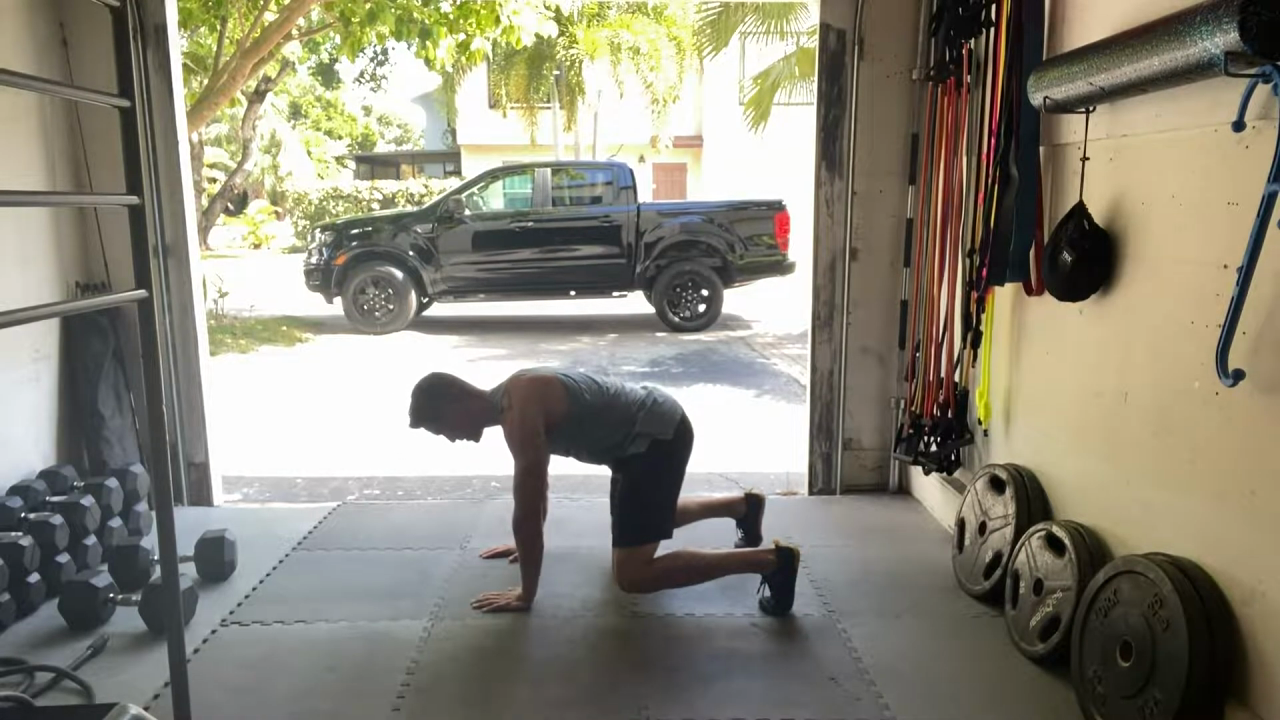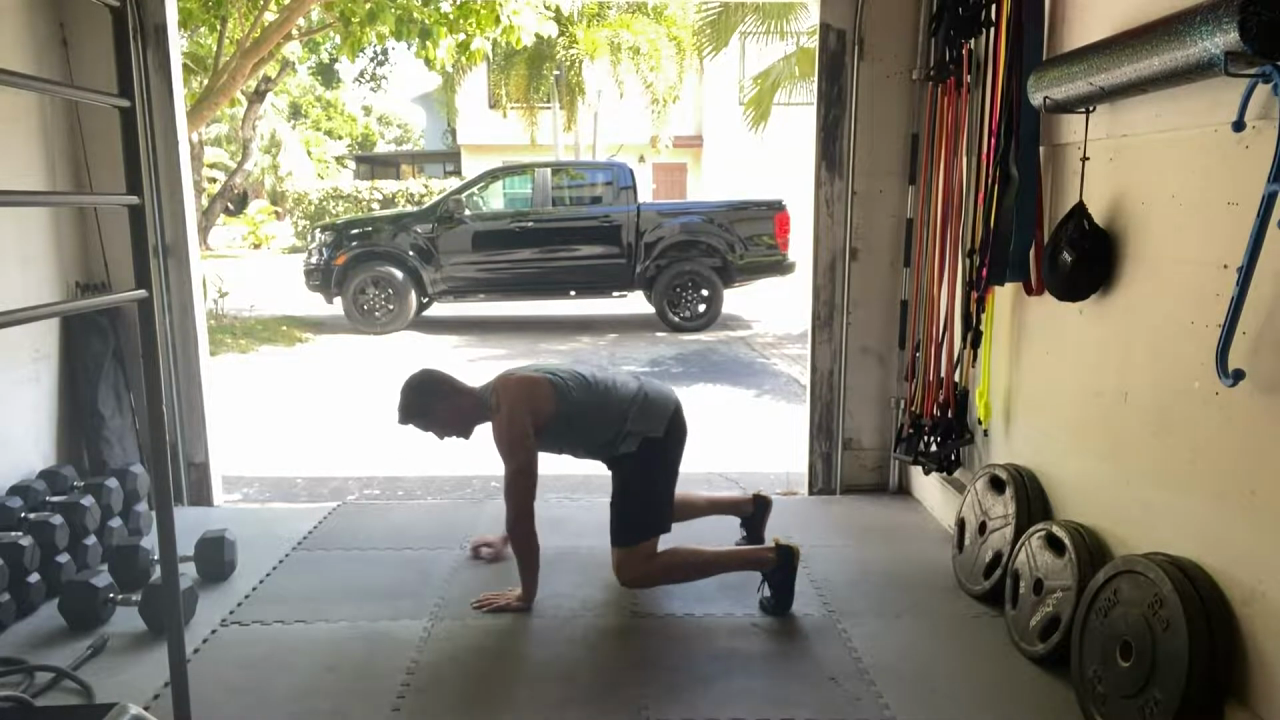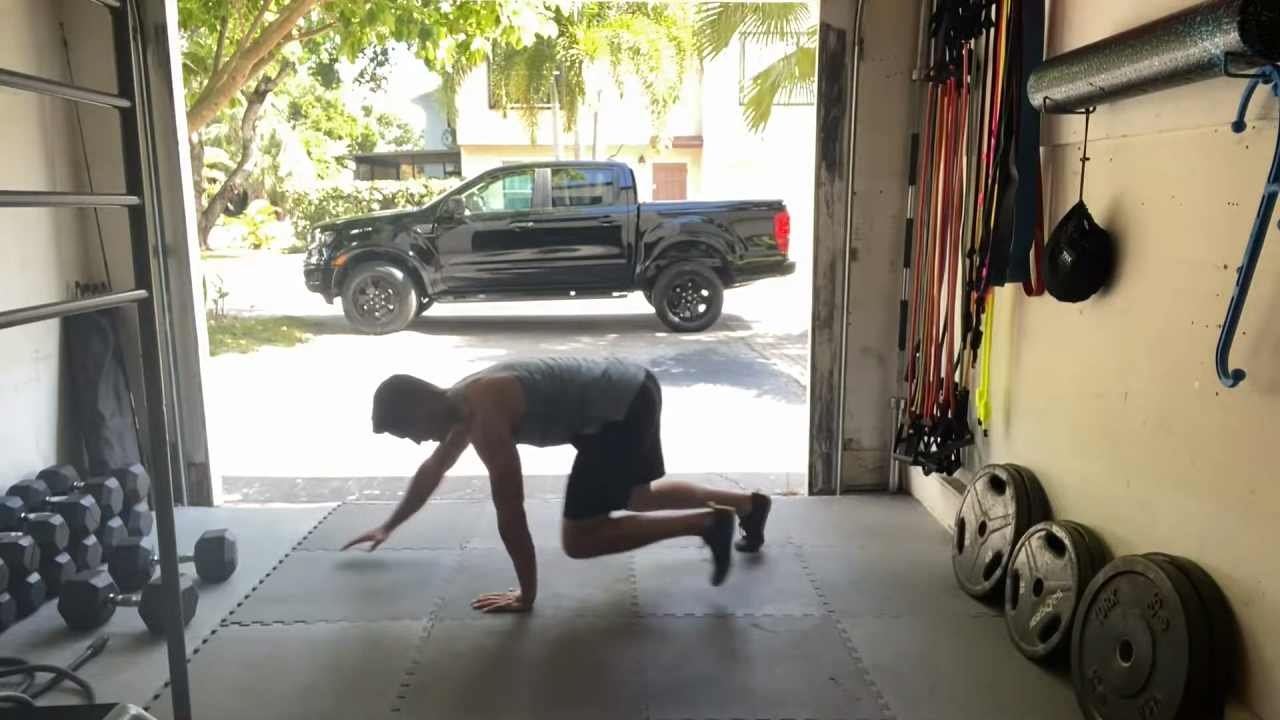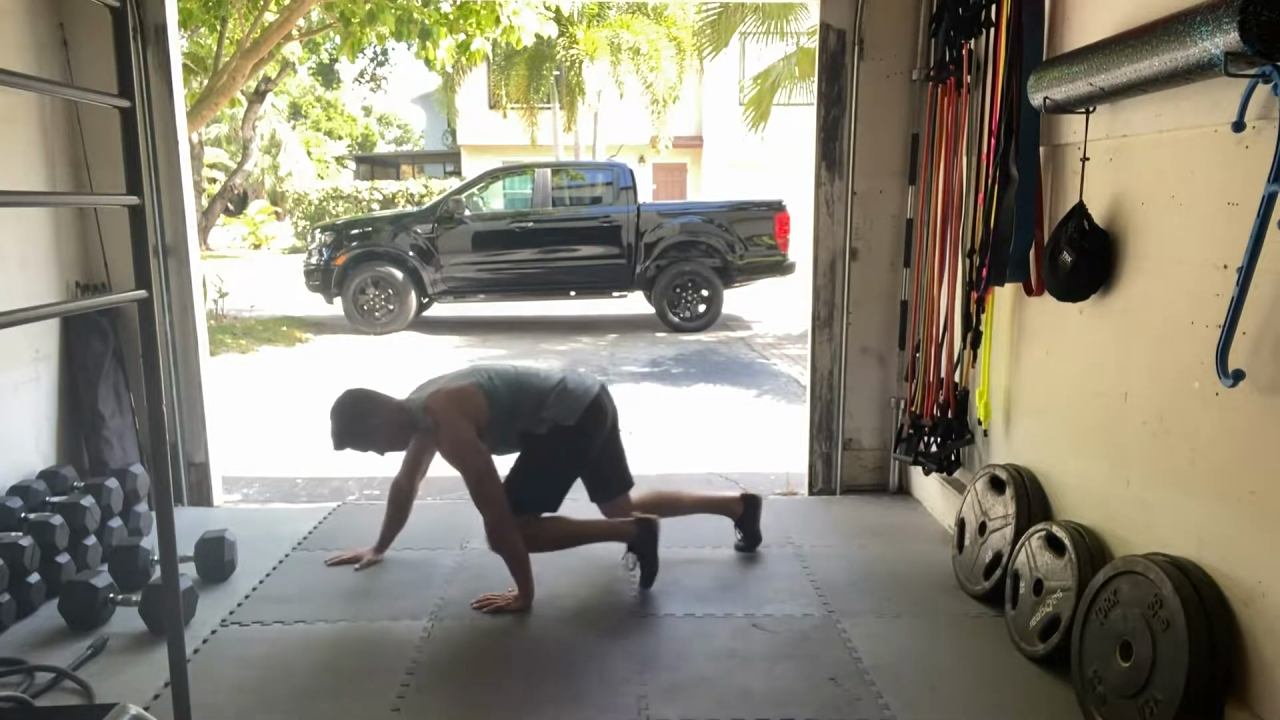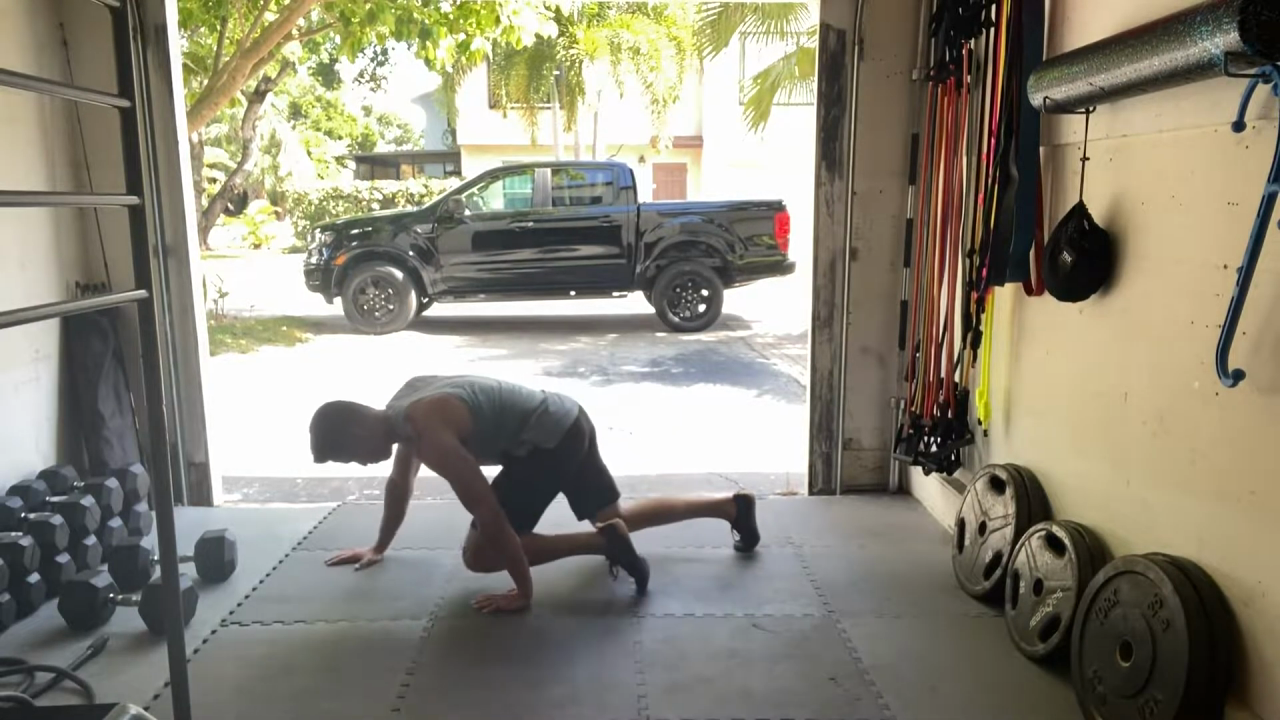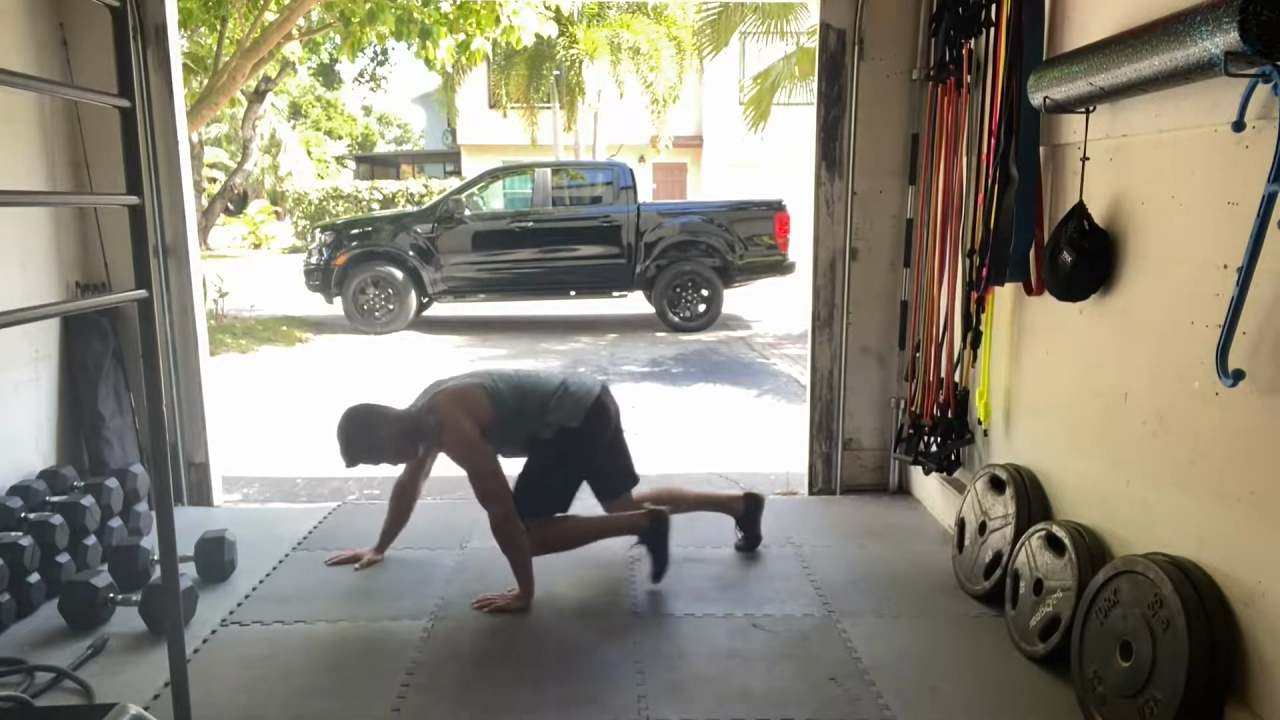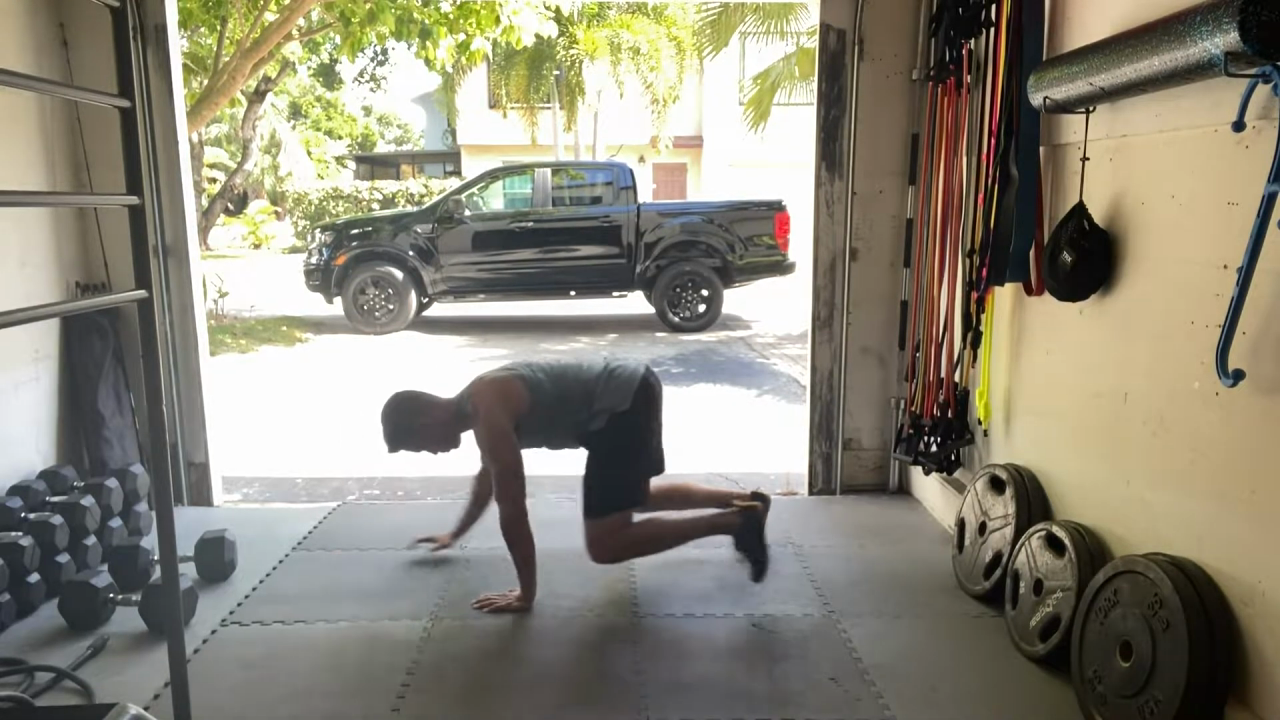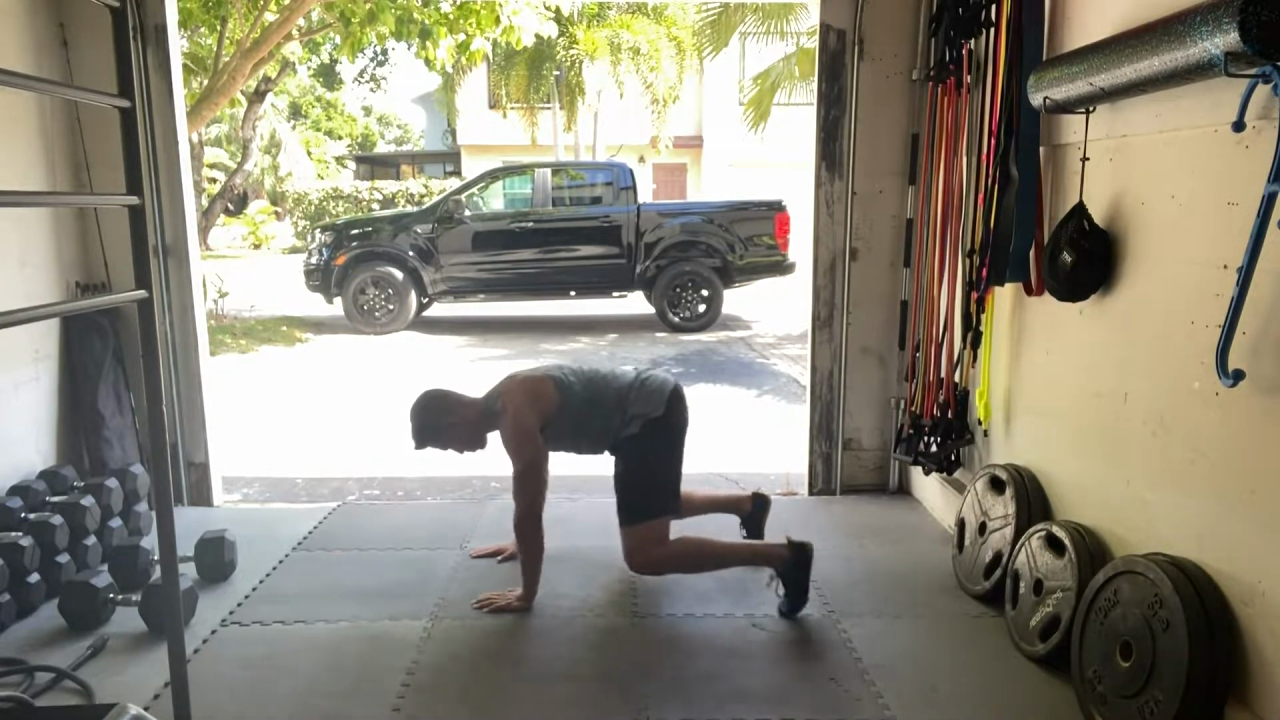
dt=0.2s
person 1, frame 1
left shoulder: (519, 413)
right shoulder: (513, 398)
left elbow: (527, 511)
right elbow: (538, 484)
left wrist: (526, 594)
right wrist: (528, 543)
left hip: (658, 437)
right hip: (651, 428)
left knee: (632, 575)
right knee: (640, 518)
left ankle: (771, 559)
right ankle: (742, 505)
person 1, frame 2
left shoulder: (508, 413)
right shoulder: (502, 396)
left elbow: (520, 513)
right elbow: (522, 486)
left wrist: (526, 595)
right wrist: (508, 538)
left hip: (650, 429)
right hip: (651, 413)
left knee: (633, 570)
right knee: (646, 512)
left ankle: (769, 557)
right ankle: (749, 506)
person 1, frame 3
left shoulder: (483, 415)
right shoulder: (465, 400)
left elbow: (511, 514)
right elbow: (433, 469)
left wrist: (527, 594)
right wrist: (387, 526)
left hip: (619, 407)
right hip: (628, 389)
left knee: (579, 538)
right knee: (637, 496)
left ankle: (709, 522)
right ankle: (747, 505)
person 1, frame 4
left shoulder: (446, 424)
right shoulder: (421, 410)
left elbow: (497, 516)
right elbow: (406, 483)
left wrist: (525, 593)
right wrist: (377, 549)
left hip: (573, 417)
right hip: (585, 402)
left knee: (519, 530)
right knee: (621, 507)
left ankle: (634, 533)
right ankle: (740, 507)
person 1, frame 5
left shoulder: (427, 433)
right shoulder: (404, 408)
left elbow: (490, 514)
right elbow: (400, 483)
left wrist: (523, 592)
right wrist: (378, 547)
left hip: (550, 439)
right hip: (565, 425)
left knee: (478, 554)
right knee: (617, 517)
left ankle: (603, 542)
right ankle: (733, 506)
person 1, frame 6
left shoulder: (448, 426)
right shoulder: (424, 413)
left elbow: (502, 511)
right elbow: (408, 485)
left wrist: (525, 592)
right wrist: (378, 548)
left hip: (576, 418)
right hip: (588, 405)
left knee: (524, 532)
right knee: (625, 503)
left ankle: (642, 523)
right ankle: (741, 504)
person 1, frame 7
left shoulder: (487, 418)
right shoulder: (470, 404)
left elbow: (513, 512)
right elbow: (490, 479)
left wrist: (526, 594)
right wrist: (455, 534)
left hip: (623, 402)
right hip: (630, 390)
left knee: (606, 546)
right knee: (638, 497)
left ankle: (737, 520)
right ankle: (747, 503)
person 1, frame 8
left shoulder: (514, 417)
right shoulder: (507, 401)
left elbow: (528, 510)
left wrist: (526, 595)
right wrist: (518, 543)
left hip: (652, 413)
right hip: (650, 407)
left knee: (646, 556)
right knee: (651, 505)
left ankle: (784, 556)
right ankle: (750, 505)
